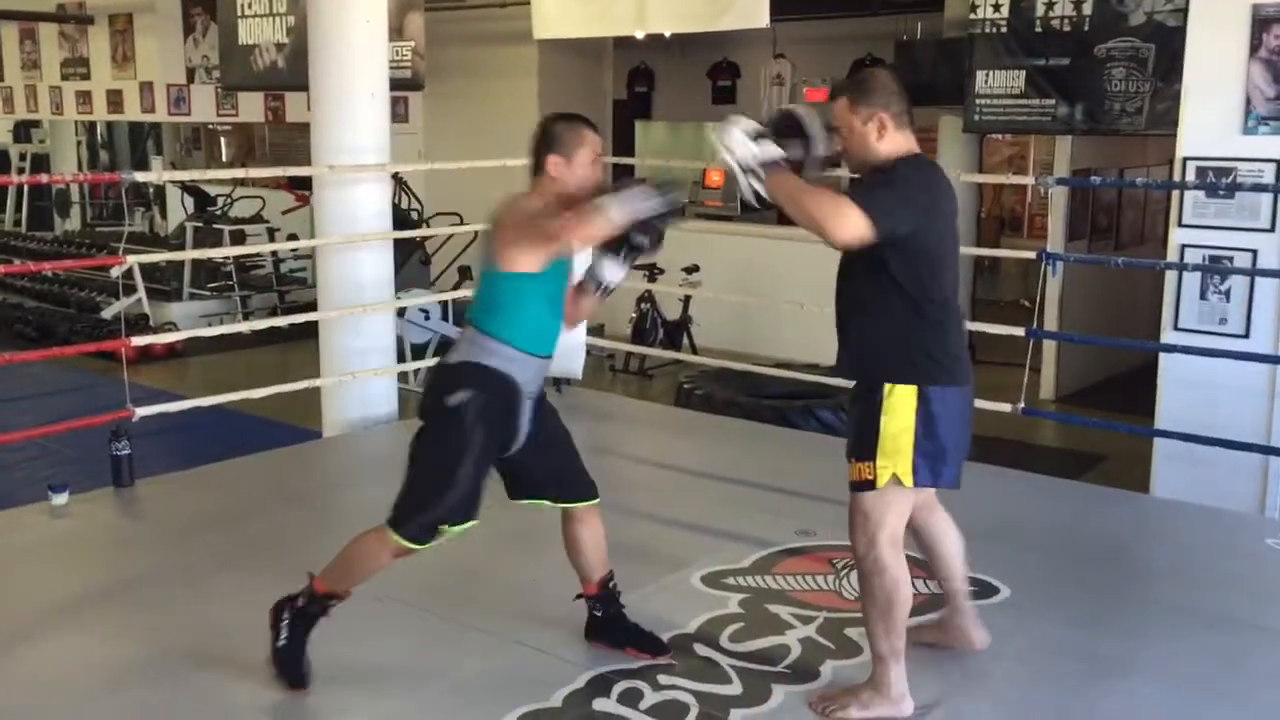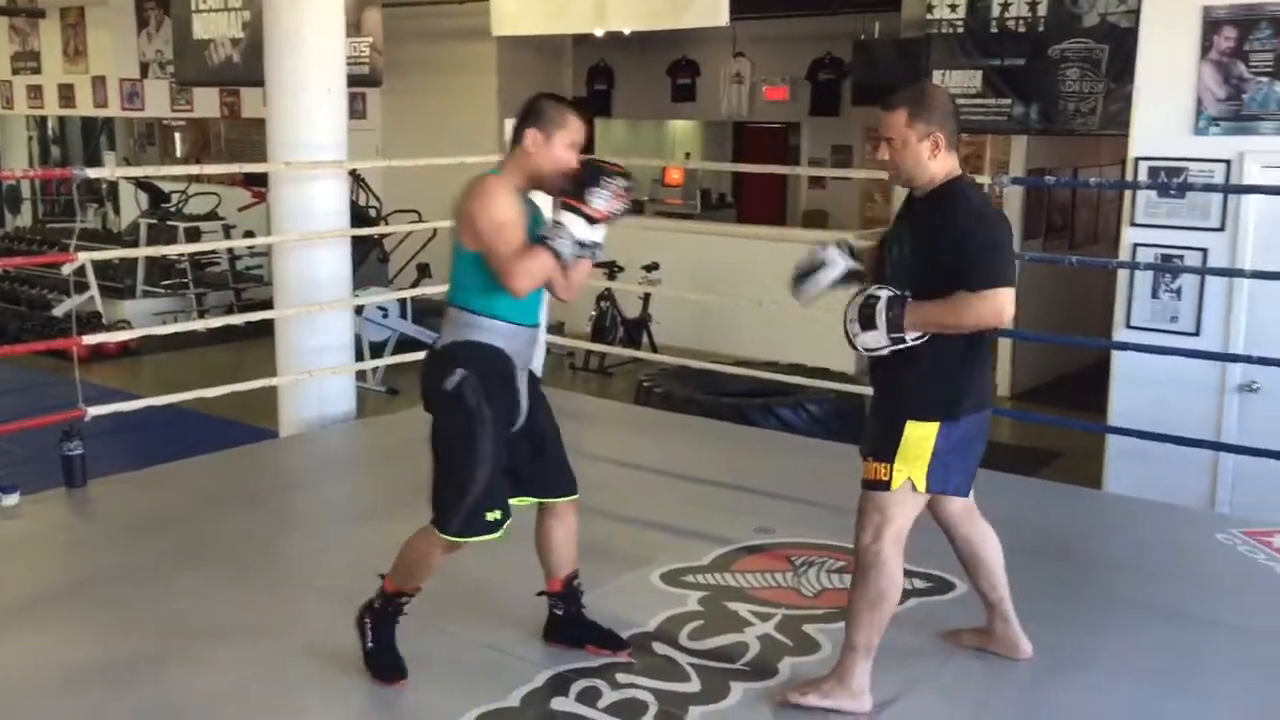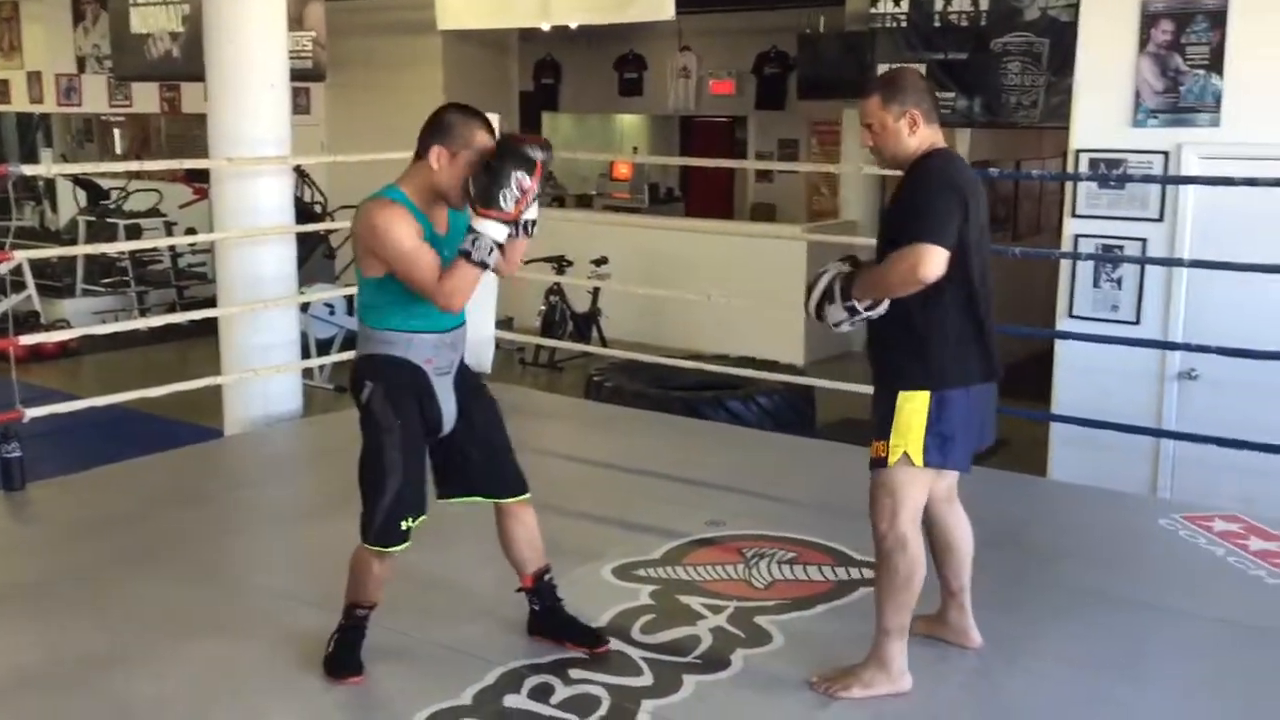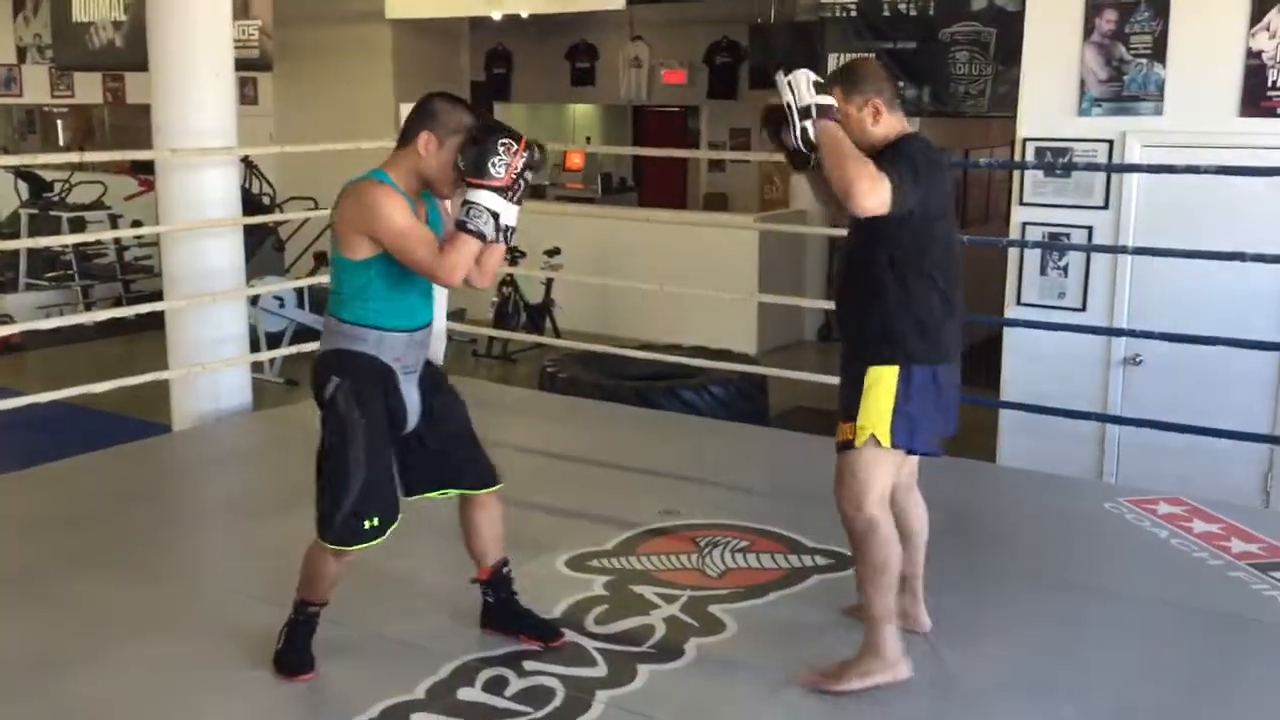
dt=0.4s
person 1, frame 1
left shoulder: (909, 184)
right shoulder: (914, 181)
left elbow: (840, 225)
right elbow: (849, 219)
left wrist: (767, 167)
right wrist: (799, 163)
left hip: (907, 385)
right hip: (924, 376)
left knee: (874, 533)
right knee: (920, 506)
right ankle: (960, 621)
person 1, frame 2
left shoulder: (972, 214)
right shoulder: (918, 203)
left elbow: (996, 306)
right elbow: (893, 270)
left wrist: (904, 317)
right wrist: (850, 268)
left hip: (936, 403)
right hip: (918, 394)
left knee: (878, 536)
right knee: (955, 511)
right ankle: (1005, 630)
person 1, frame 3
left shoulder: (933, 178)
right shoulder: (946, 174)
left elbow: (923, 266)
left wrist: (858, 285)
right wrist: (867, 279)
left hip: (930, 378)
right hip: (953, 372)
left knee: (894, 515)
right knee: (937, 497)
left ankle: (888, 663)
right ankle: (958, 617)
person 1, frame 4
left shoulder: (914, 158)
right shoulder: (901, 159)
left elbow: (865, 197)
right elbow: (858, 199)
left wrist: (819, 121)
right wrist: (814, 140)
left hip: (900, 358)
right hip: (907, 351)
left knee: (861, 499)
right knee: (896, 483)
left ankle: (882, 650)
right ankle: (909, 602)
person 2, frame 1
left shoulder: (551, 218)
right shoulder: (539, 218)
left elbow: (568, 316)
right elbow: (582, 227)
left wrist: (615, 262)
right wrist: (642, 198)
left hip: (516, 391)
right hip: (475, 388)
left knee: (580, 500)
right knee: (412, 531)
left ankle: (605, 616)
right ankle: (298, 614)
person 2, frame 2
left shoulder: (527, 203)
right shoulder: (491, 192)
left elbow: (565, 287)
right elbow: (517, 281)
left wrist: (591, 223)
right wrist: (576, 215)
left hip: (510, 369)
right hip: (471, 369)
left knee: (559, 496)
right knee: (461, 524)
left ankle: (565, 614)
right ankle: (382, 614)
person 2, frame 3
left shoulder: (454, 204)
right shoulder: (384, 217)
left elbow: (507, 265)
right elbow: (448, 294)
left wrist: (520, 198)
right wrist: (491, 216)
left hip: (449, 371)
right hip: (395, 379)
left knee: (511, 492)
right knee: (387, 531)
left ankle: (545, 609)
right ankle: (351, 631)
person 2, frame 4
left shoulder: (429, 202)
right shoulder: (371, 198)
left elbow: (480, 277)
right elbow: (447, 270)
left wrist: (506, 192)
right wrist: (485, 187)
left hip: (414, 368)
right hip: (359, 374)
left knee: (480, 486)
right knee: (348, 529)
left ankle: (499, 603)
right ankle: (300, 627)
